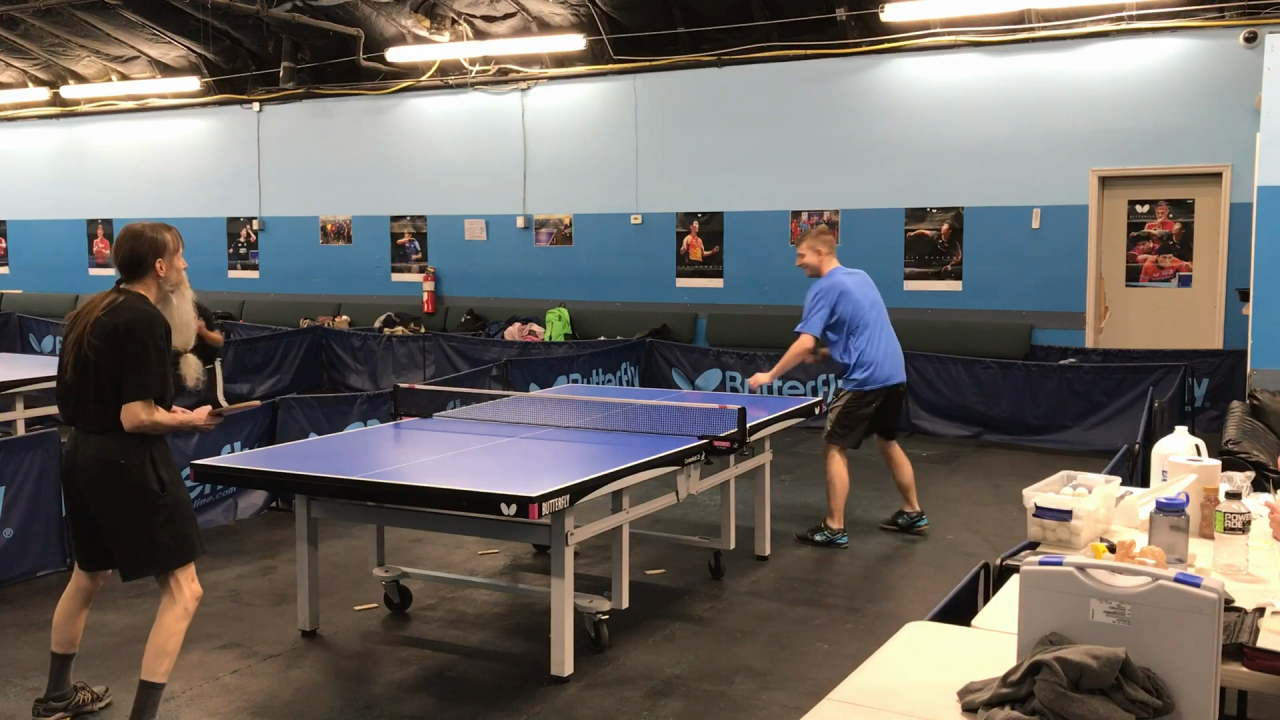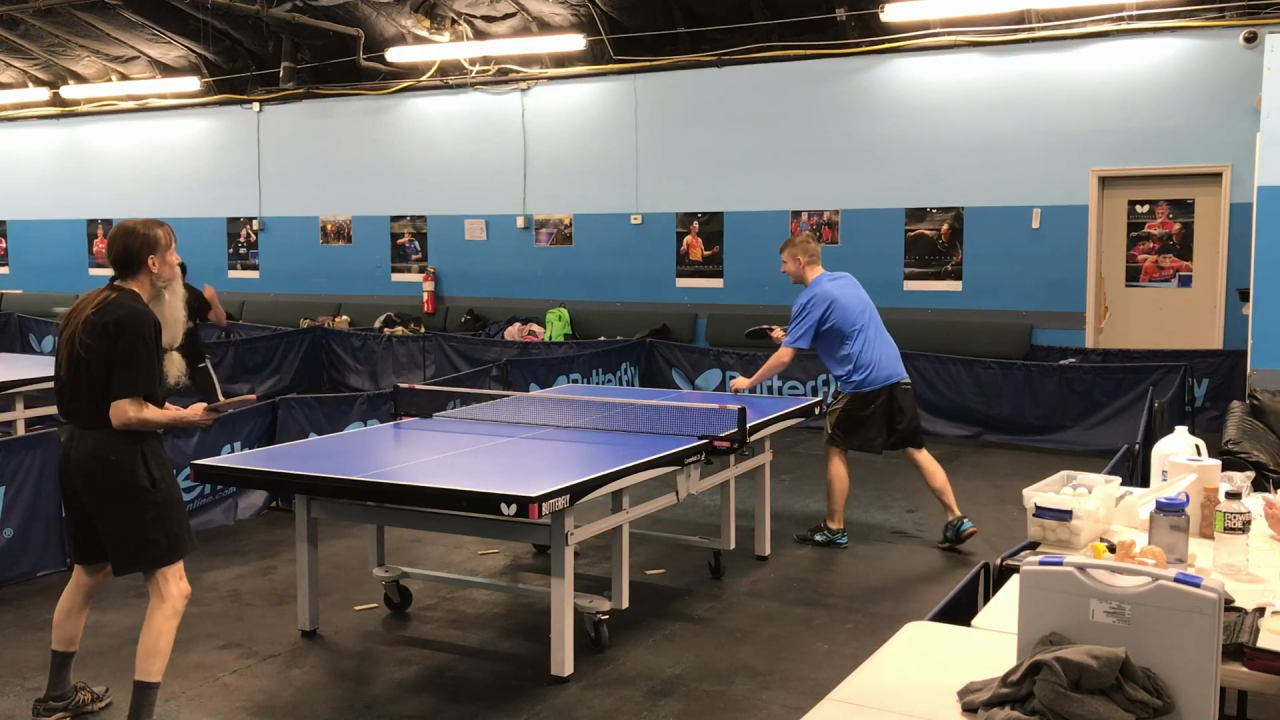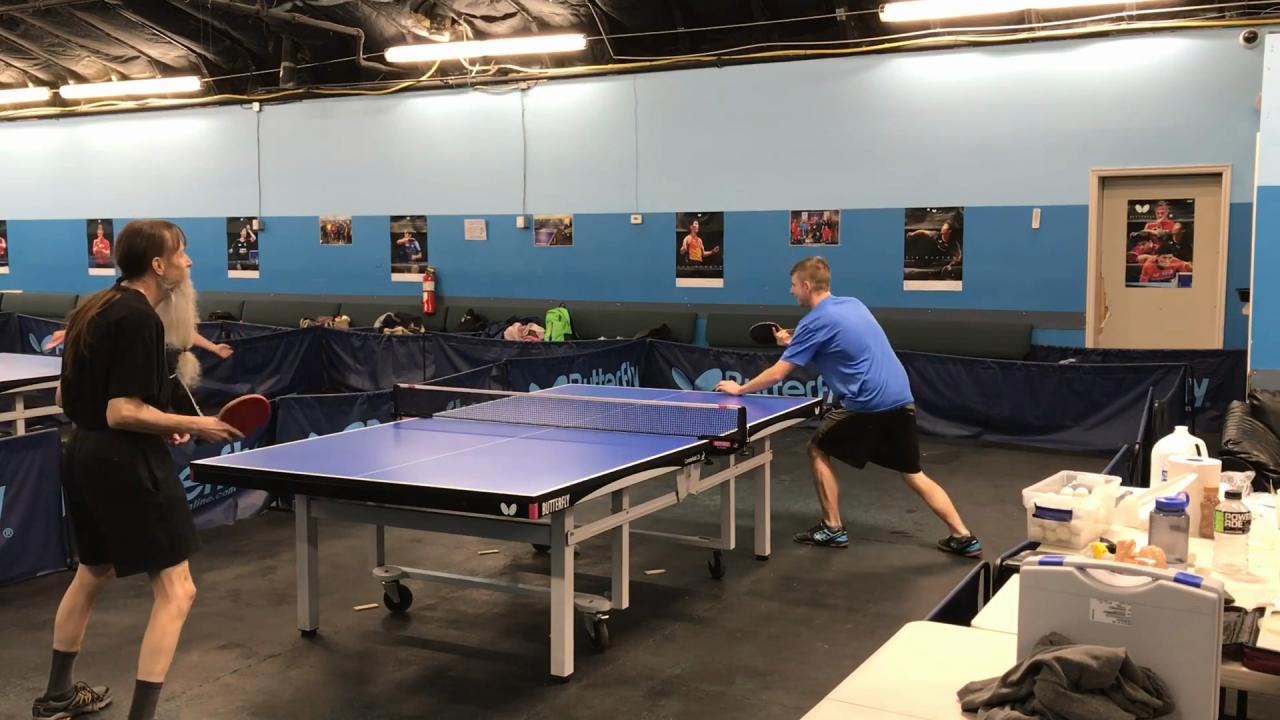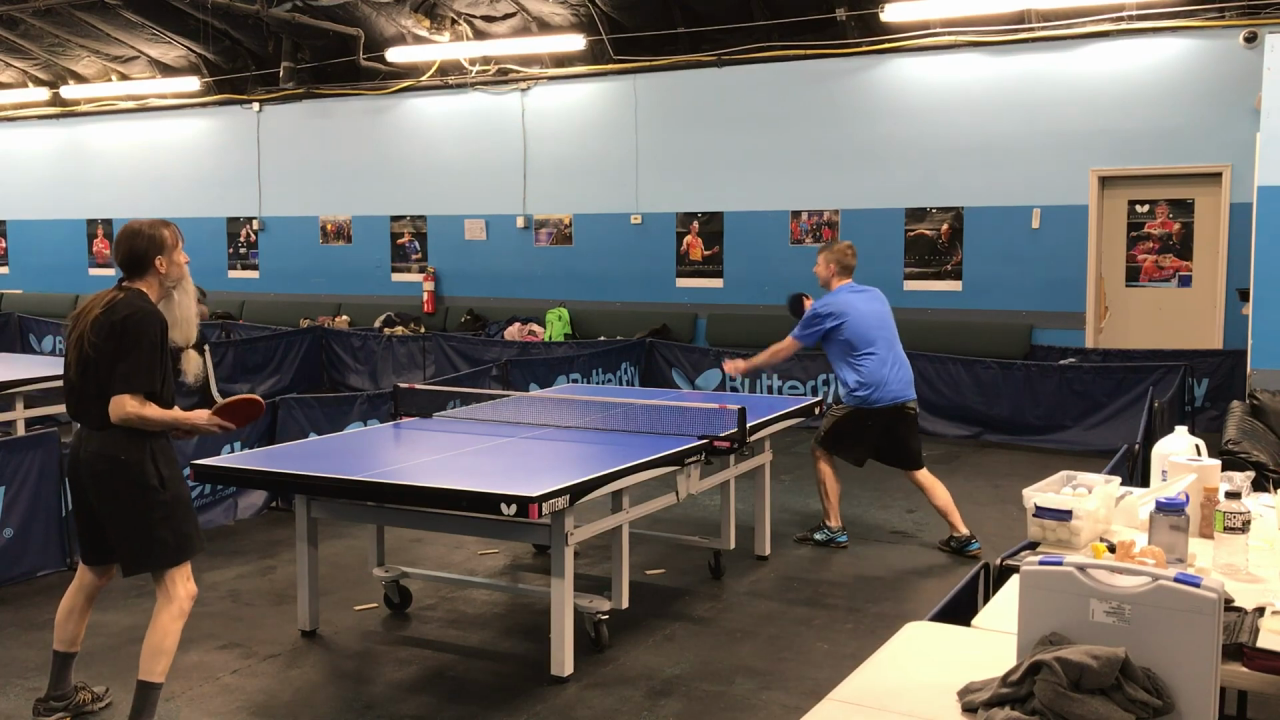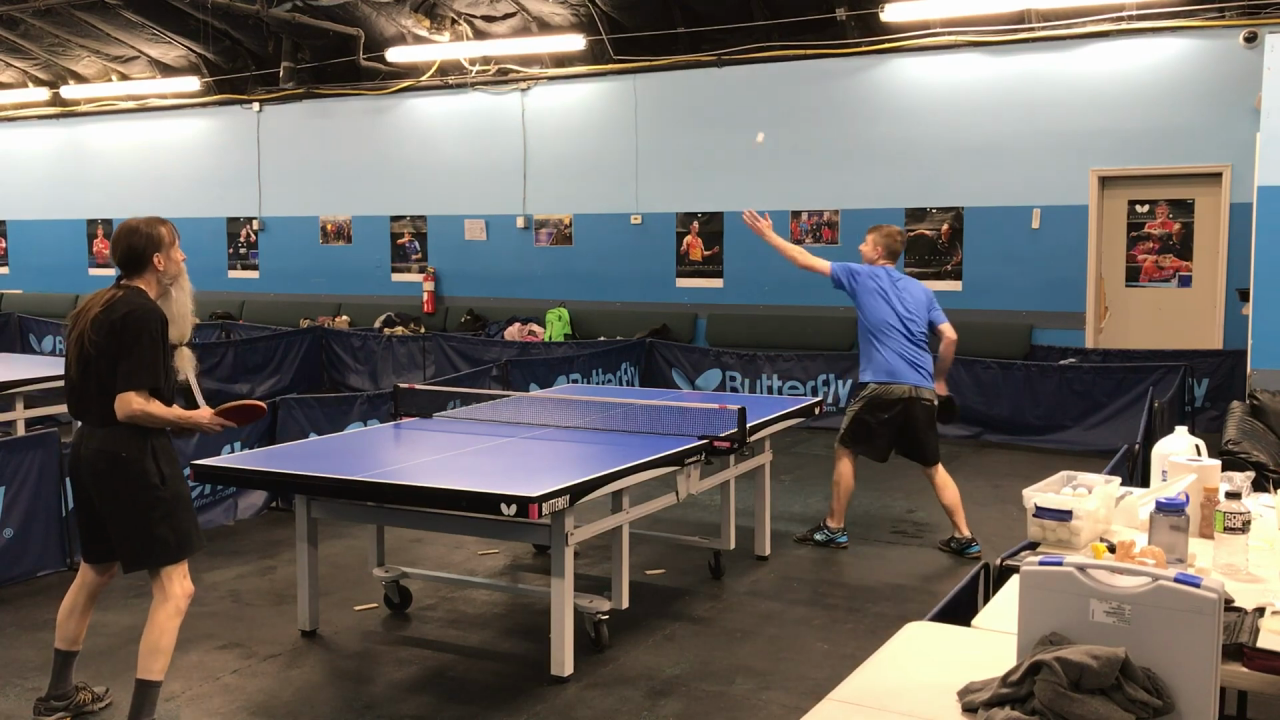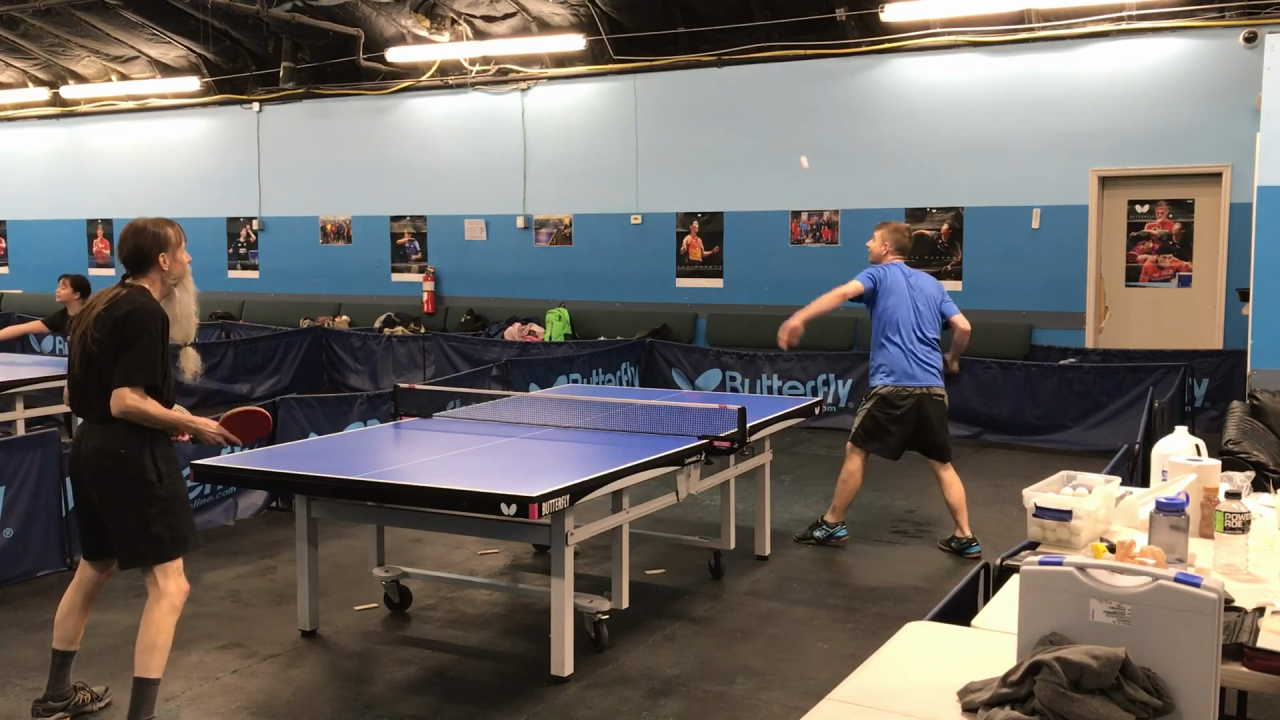
dt=0.4s
person 1, frame 1
left shoulder: (90, 313)
right shoulder: (145, 321)
left elbow: (73, 398)
right elbow: (137, 418)
right wrist: (191, 420)
left hip: (83, 455)
right hip: (128, 463)
left knee: (87, 575)
right knee: (182, 592)
person 1, frame 2
left shoulder: (87, 309)
right shoulder: (135, 318)
right elbow: (126, 415)
left wrist: (156, 406)
right wrist: (185, 416)
left hip: (81, 453)
right hip: (123, 460)
left knee: (89, 572)
right knee: (171, 590)
person 1, frame 3
left shoulder: (94, 309)
right shoulder: (138, 319)
left elbow: (66, 397)
right elbow: (123, 413)
right wrist: (195, 425)
left hip: (85, 454)
right hip: (126, 463)
left knee: (93, 572)
right knee: (176, 591)
person 1, frame 4
left shoulder: (95, 309)
right shoulder: (143, 318)
left elbow: (91, 394)
right elbow: (126, 409)
left wrist: (165, 414)
right wrist: (190, 420)
left hip: (89, 453)
right hip: (131, 461)
left knee: (93, 572)
right knee: (178, 591)
person 1, frame 5
left shoulder: (96, 308)
right shoulder: (144, 315)
right elbow: (132, 407)
left wrist: (169, 410)
right wrist: (192, 418)
left hip: (91, 450)
right hip: (131, 457)
left knee: (95, 570)
right knee: (174, 589)
person 1, frame 6
left shoulder: (103, 305)
right shoulder: (145, 313)
right elbow: (126, 403)
left wrist: (167, 417)
right wrist: (192, 424)
left hip: (93, 447)
right hip: (131, 455)
left knee: (94, 569)
right knee: (168, 587)
person 2, frame 1
left shoulder: (824, 287)
right shoulder: (861, 277)
left elbow: (806, 343)
left wrist: (770, 376)
right wrist: (826, 350)
left hip: (864, 379)
right hip: (894, 374)
left knee: (835, 447)
right knee: (888, 443)
left ankle: (834, 529)
right ankle: (913, 513)
person 2, frame 2
left shoulder: (810, 299)
right shoulder: (847, 280)
left elbow: (784, 357)
left wrist: (749, 382)
right wrist: (791, 337)
left hip: (861, 383)
right hip: (895, 375)
left knee: (836, 451)
right knee: (915, 450)
left ankle: (834, 529)
right ankle: (956, 519)
person 2, frame 3
left shoulder: (815, 321)
right shoulder: (852, 304)
left elbow: (777, 374)
left wrist: (740, 388)
right wrist: (794, 342)
left hip: (868, 404)
right hip: (901, 399)
left knee: (819, 451)
right knee: (913, 474)
left ankle: (833, 528)
right ankle: (963, 536)
person 2, frame 4
left shoulder: (827, 307)
right shoulder: (875, 295)
left elbow: (784, 349)
left wrist: (744, 365)
left hip: (867, 400)
right hip: (904, 396)
left knee: (822, 451)
right knee: (917, 471)
left ankle: (833, 528)
right ankle: (963, 535)
person 2, frame 5
left shoulder: (862, 276)
right shoulder: (922, 291)
left elbow: (807, 260)
right elbow: (950, 338)
left wrist: (767, 234)
right wrist: (939, 379)
left hip: (883, 386)
right hip: (922, 389)
left knee: (845, 451)
right knee: (933, 466)
left ankle: (835, 528)
right ankle: (964, 537)
person 2, frame 6
left shoulder: (880, 274)
right shoulder: (931, 284)
left elbow: (843, 293)
right elbow: (963, 326)
left wrist: (798, 318)
right wrist: (952, 358)
left hip: (893, 385)
right hip: (931, 386)
left knee: (856, 451)
right knee: (941, 464)
left ankle: (831, 524)
right ankle: (965, 537)
